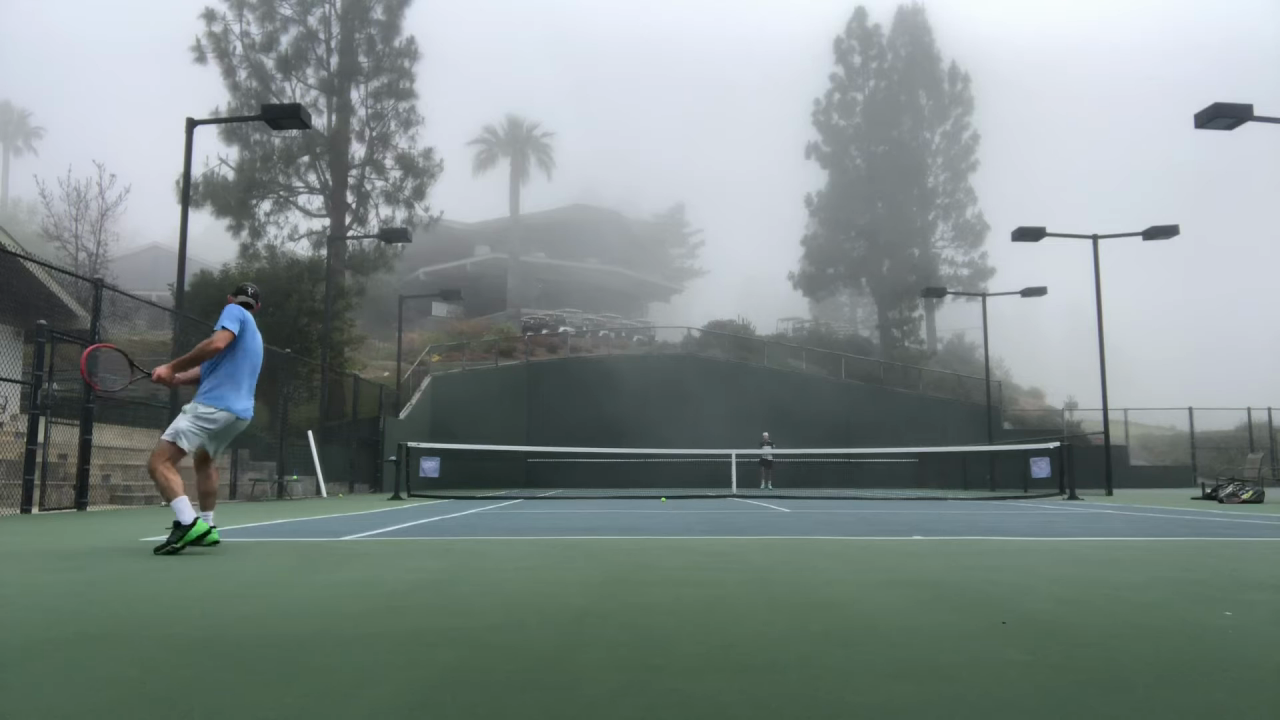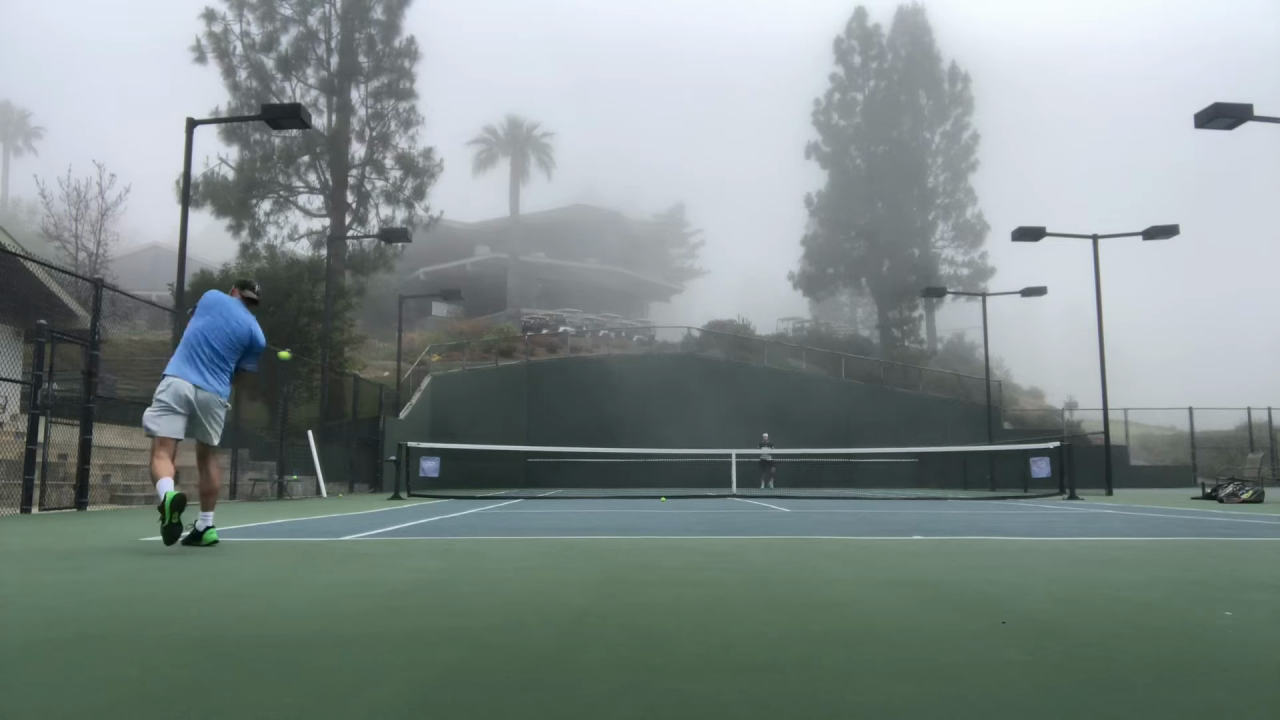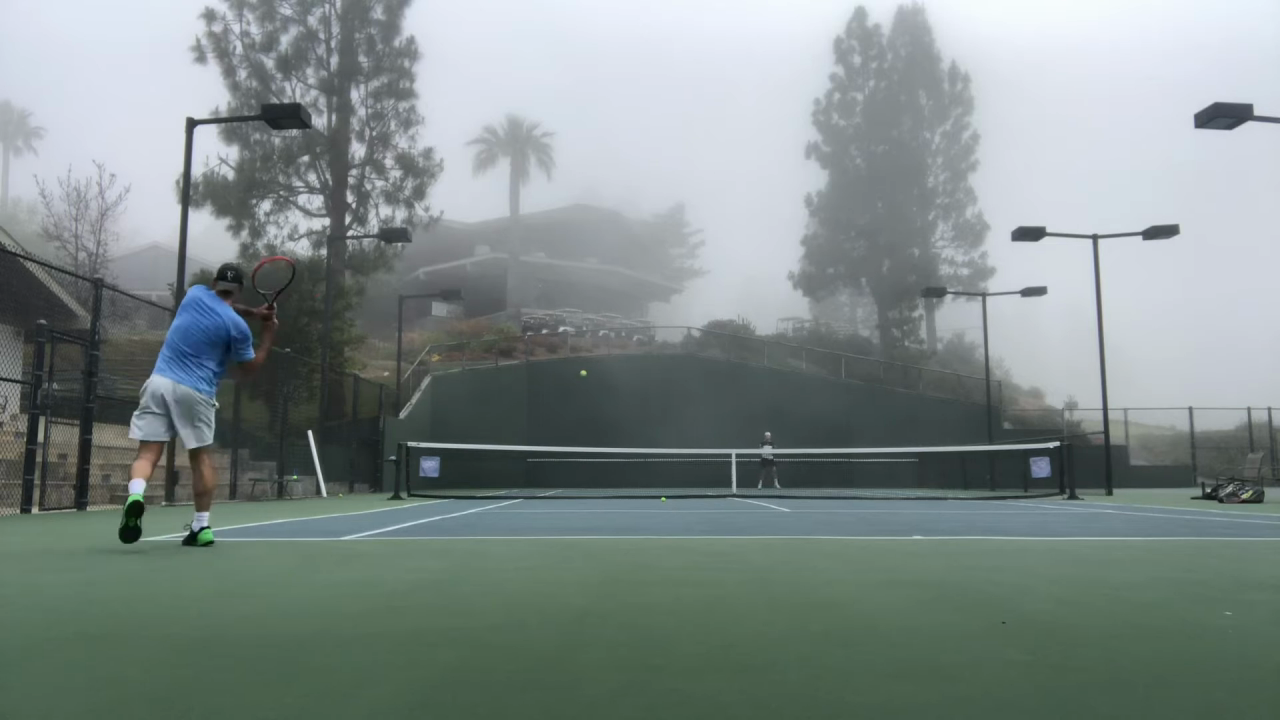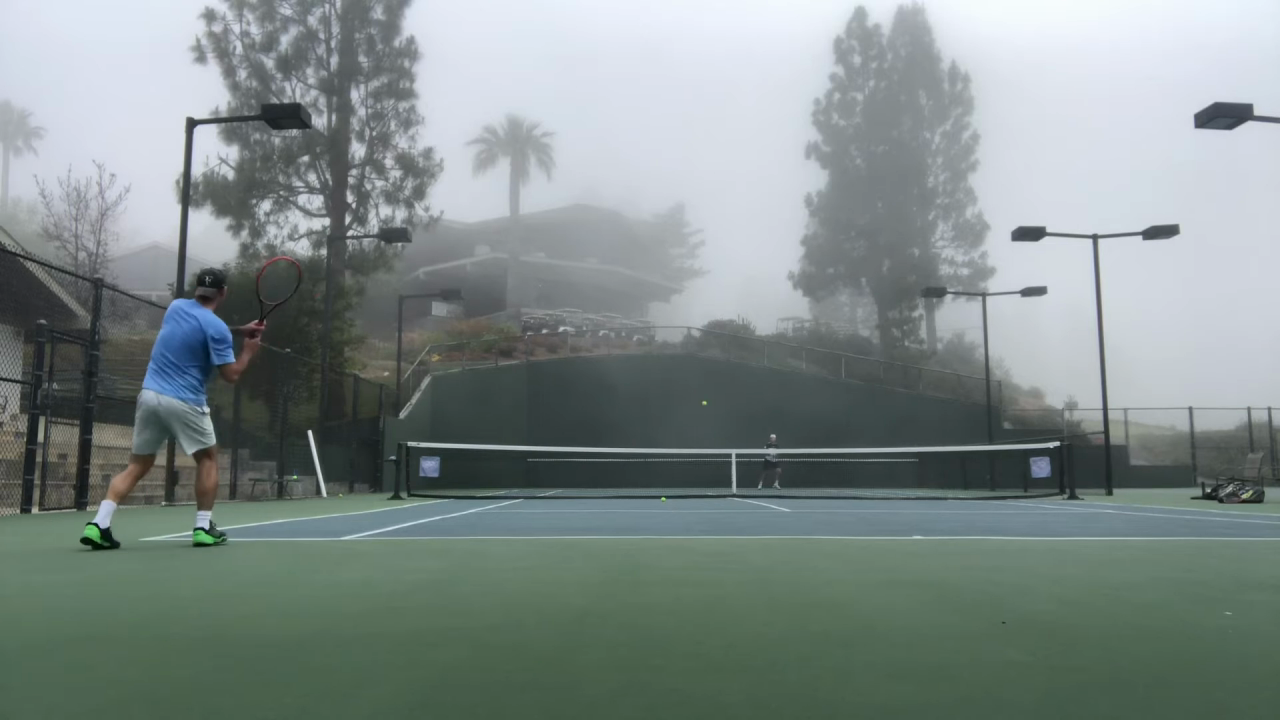
dt=0.2s
person 1, frame 1
left shoulder: (234, 312)
right shoulder: (253, 335)
left elbow: (218, 344)
right elbow: (205, 372)
left wrist: (171, 367)
right wrist: (174, 377)
left hip: (213, 406)
right hip: (238, 412)
left knee: (159, 463)
right knee: (203, 460)
left ankle: (187, 524)
right ankle: (205, 527)
person 1, frame 2
left shoulder: (214, 297)
right shoulder: (256, 334)
left hip: (177, 384)
right hip: (214, 395)
left knee: (162, 454)
right knee: (206, 458)
left ankle: (169, 497)
right ankle: (205, 527)
person 1, frame 3
left shoulder: (195, 294)
right shoulder: (238, 327)
right elbow: (250, 368)
left wrist: (254, 312)
right wrist: (269, 334)
left hip: (160, 383)
right hip: (196, 393)
left knee: (147, 456)
right knee: (201, 457)
left ankle: (136, 498)
right ankle: (201, 527)
person 1, frame 4
left shoulder: (176, 306)
right shoulder: (217, 328)
right elbow: (231, 375)
left wrist: (241, 330)
right wrist: (250, 348)
left hip: (150, 396)
right hip: (185, 402)
left knee: (137, 465)
right knee: (207, 458)
left ankle: (98, 526)
right ankle: (204, 527)
